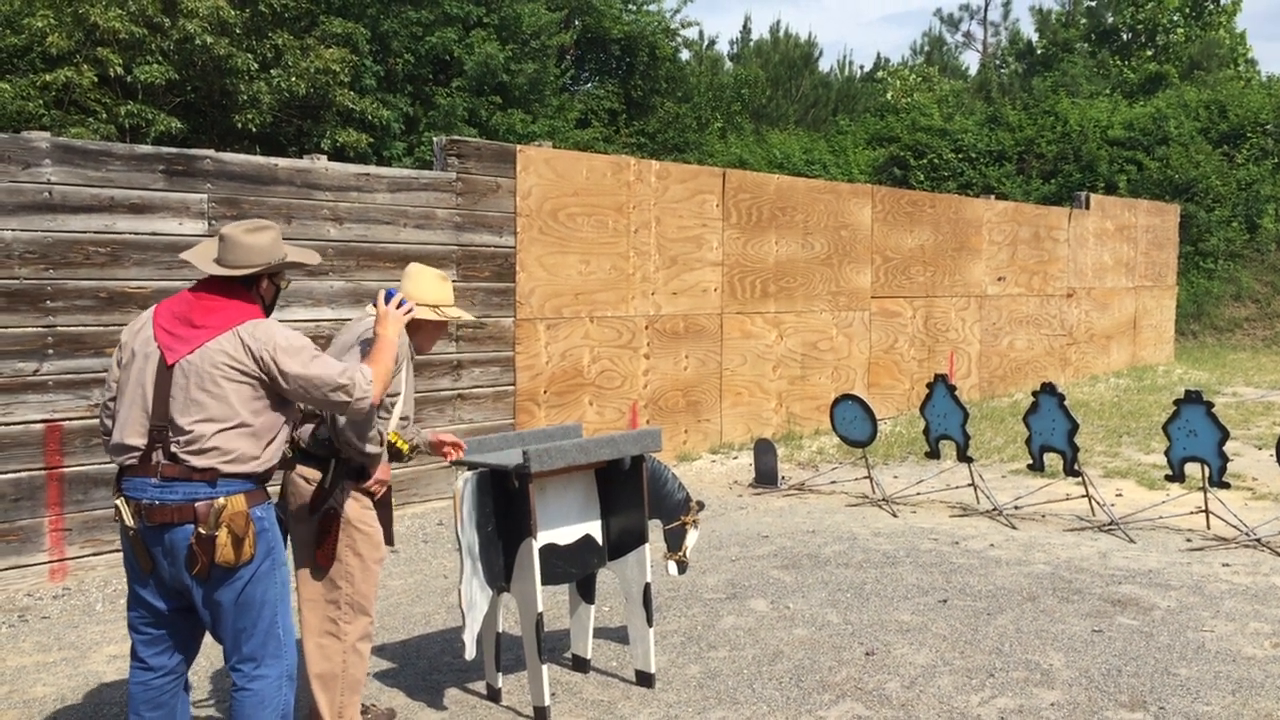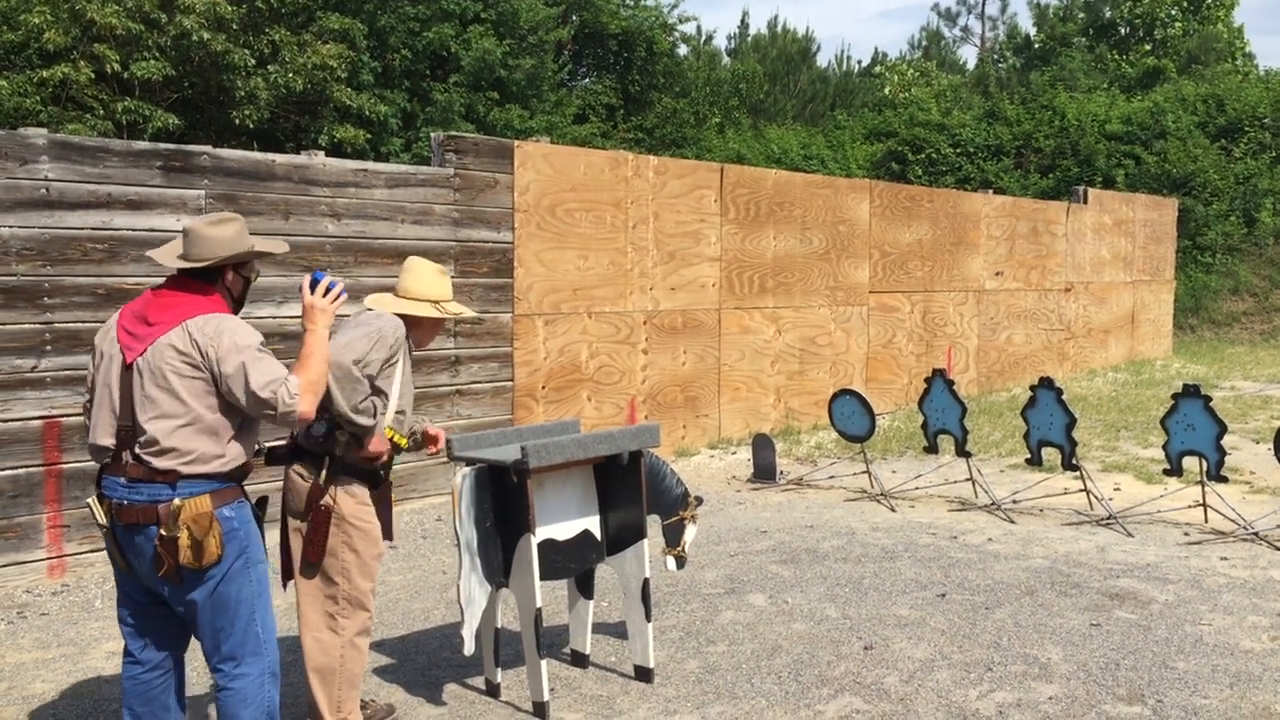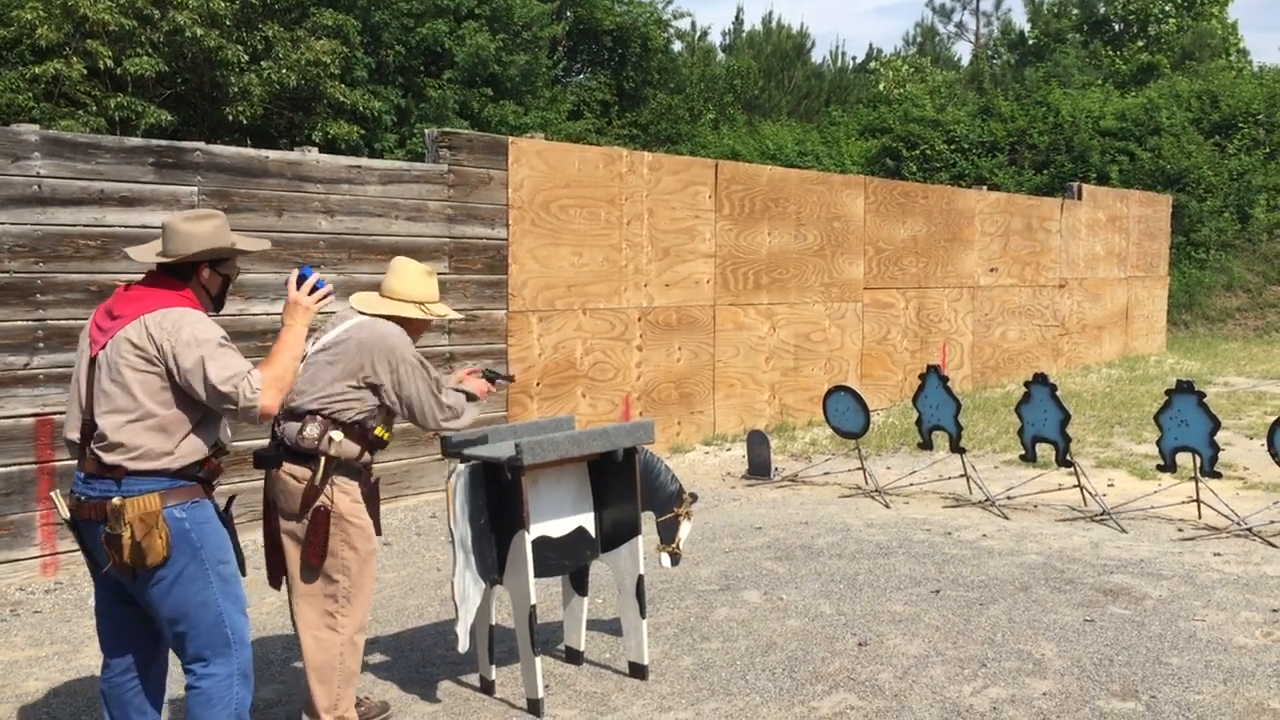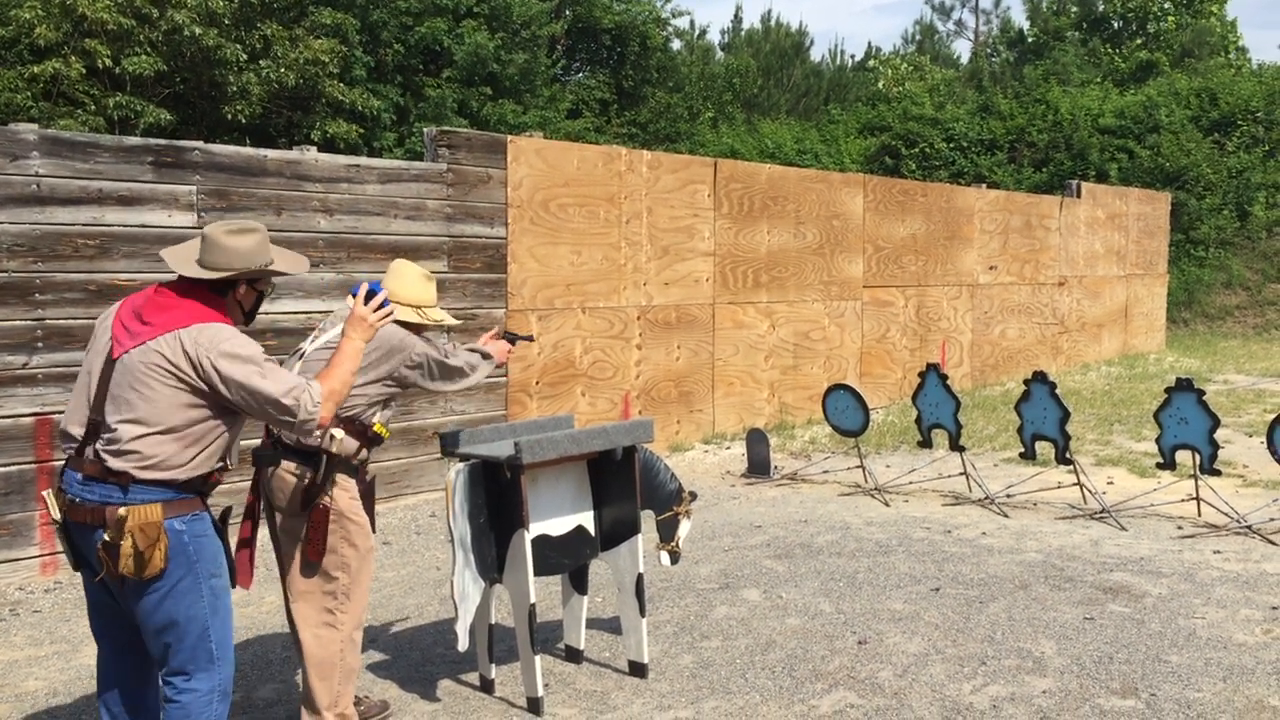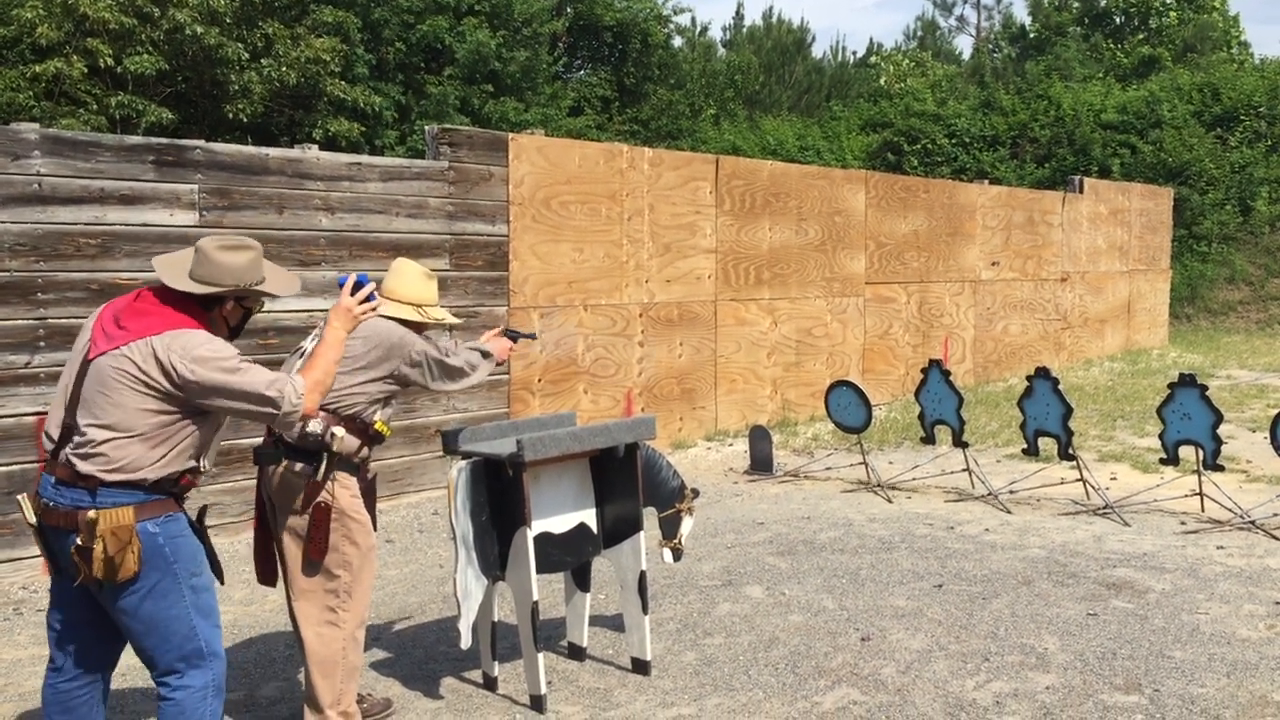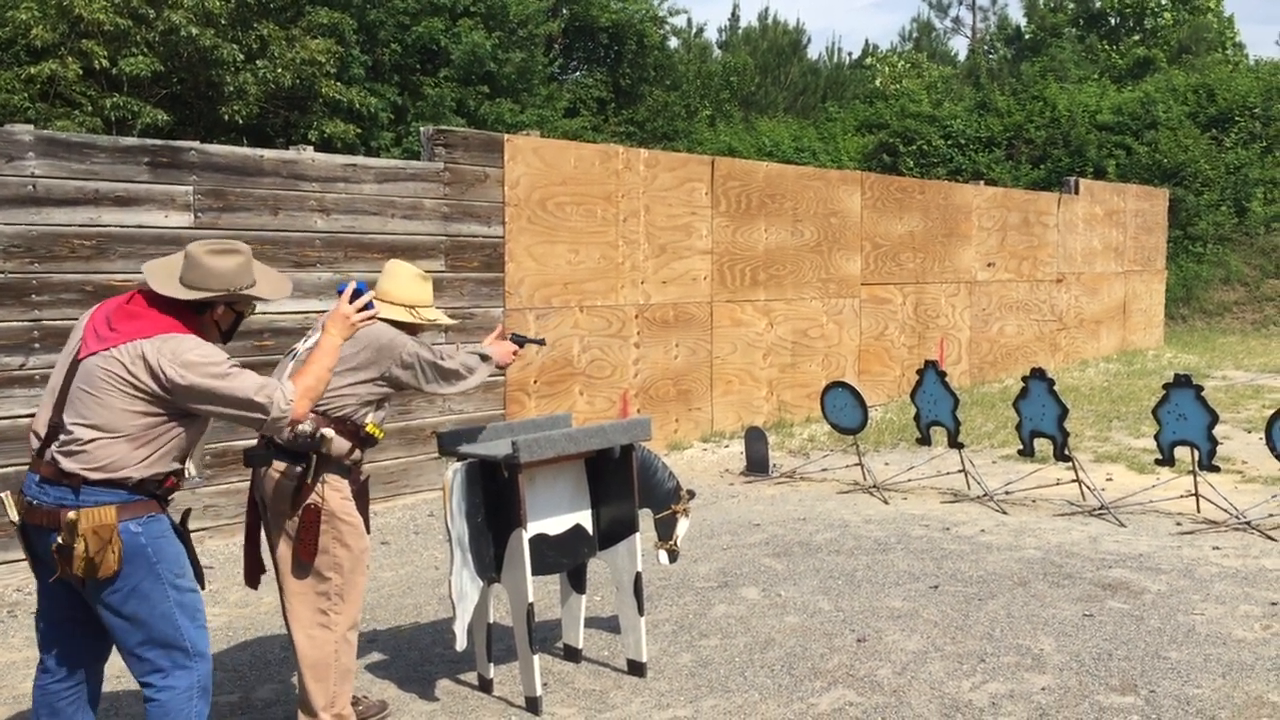
dt=0.4s
person 1, frame 1
left shoulder: (145, 325)
right shoulder: (262, 339)
left elbow: (110, 418)
right elbow: (362, 392)
right wrist: (387, 333)
left hip: (143, 509)
right hip: (221, 515)
left knee: (156, 658)
right knee: (264, 664)
person 1, frame 2
left shoulder: (120, 324)
right shoulder: (218, 331)
left elbow: (95, 412)
right elbow: (298, 404)
right wrist: (316, 327)
left hip: (124, 508)
right hip: (196, 514)
left knee: (149, 655)
right knee: (245, 662)
person 1, frame 3
left shoulder: (114, 315)
right shoulder: (179, 324)
left elbow: (101, 413)
right elbow: (262, 399)
right wrist: (295, 324)
left hip: (103, 505)
right hip: (161, 512)
left knee: (129, 657)
right knee: (220, 660)
person 1, frame 4
left shoulder: (126, 311)
right shoulder: (212, 341)
left elbow: (87, 410)
right elbow: (314, 409)
right wrist: (355, 337)
left hip: (86, 504)
right hip: (156, 519)
left knee: (124, 658)
right knee: (201, 671)
person 1, frame 5
left shoulder: (117, 312)
right shoulder: (187, 349)
left elbow: (72, 409)
right elbow: (298, 401)
right wrist: (337, 328)
left hip: (64, 507)
right hip: (126, 522)
left knee: (77, 662)
right knee: (195, 668)
person 1, frame 6
left shoulder: (111, 312)
right shoulder: (176, 353)
right elbow: (288, 406)
right wrist: (333, 336)
left hip: (51, 506)
right hip: (109, 521)
left knee: (66, 663)
right knee: (180, 666)
person 2, frame 1
left shoulder: (380, 330)
left wrist: (423, 441)
right wrist: (375, 460)
left hip: (326, 480)
right hip: (336, 485)
left knee: (333, 607)
right knee: (345, 610)
person 2, frame 2
left shoulder: (389, 331)
right shoulder: (386, 328)
right elbow: (336, 366)
left wrist: (414, 430)
right wrist: (368, 433)
left hip: (332, 477)
right hip: (334, 482)
left knee: (335, 603)
right knee: (344, 606)
person 2, frame 3
left shoulder: (353, 324)
right shoulder: (388, 339)
right elbow: (431, 411)
left wrist: (447, 386)
right wrist: (467, 395)
left hip: (298, 470)
right hip: (324, 480)
left knee: (320, 600)
right knee: (340, 602)
person 2, frame 4
left shoulder: (347, 319)
right shoulder: (393, 341)
left elbow: (428, 355)
right elbow: (446, 368)
left wrist: (474, 347)
right wrist: (487, 356)
left hip: (285, 466)
right hip: (319, 476)
left knee: (312, 596)
right knee: (337, 600)
person 2, frame 5
left shoulder: (353, 320)
right shoulder: (393, 339)
left elbow: (428, 355)
right elbow: (448, 368)
left wrist: (476, 345)
right wrist: (489, 353)
left hip: (290, 466)
right hip: (322, 474)
left knee: (316, 594)
right knee: (340, 598)
person 2, frame 6
right shoulder: (384, 341)
left elbow: (424, 361)
right elbow: (442, 371)
left wrist: (479, 350)
right wrist: (490, 356)
left hip: (283, 468)
right hip: (314, 477)
left knee: (312, 598)
right knee: (331, 601)
